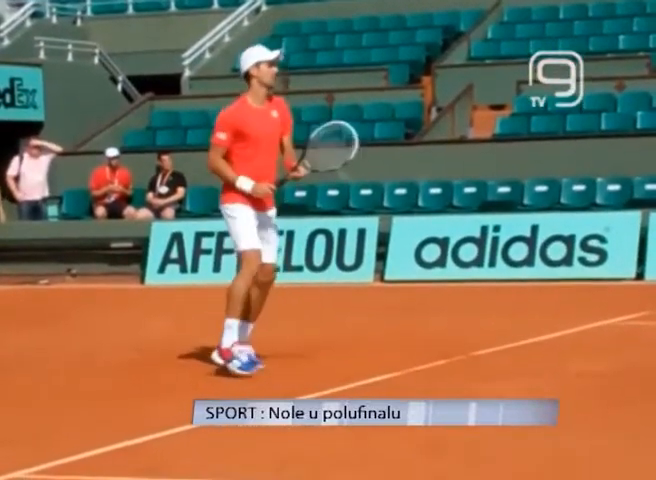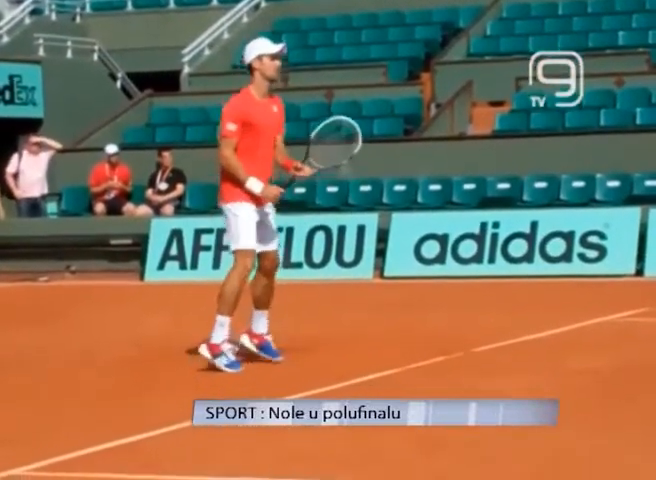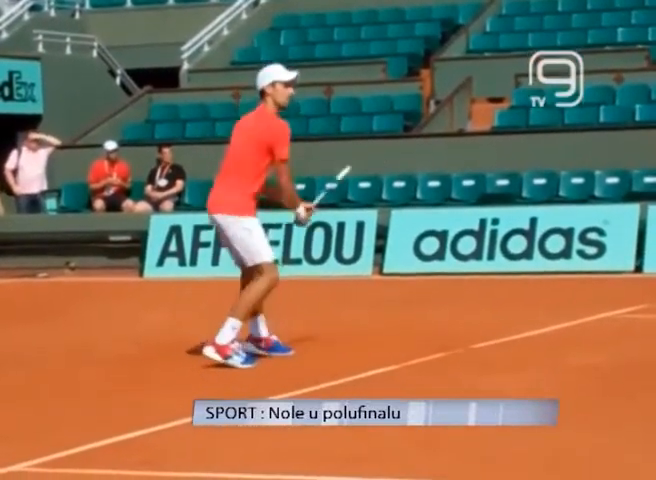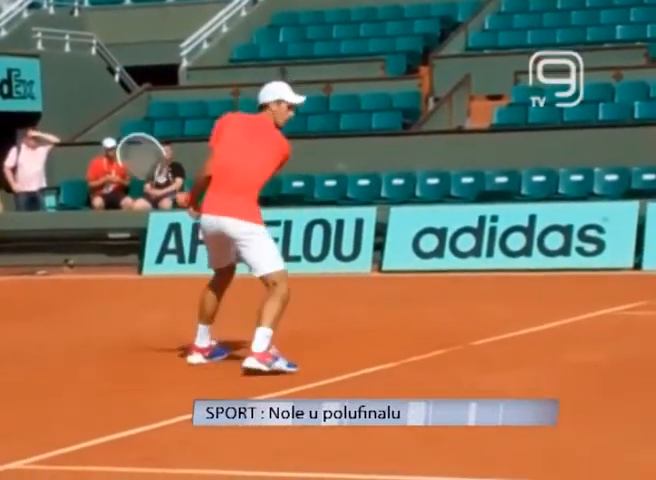
dt=0.4s
person 1, frame 1
left shoulder: (281, 108)
right shoulder: (231, 114)
left elbow: (286, 149)
right elbow: (214, 162)
left wrist: (294, 167)
right wrist: (247, 185)
left hip: (266, 205)
right hip: (238, 202)
left knee: (266, 275)
right knee: (250, 265)
left ankle: (237, 343)
right ankle: (228, 344)
person 1, frame 2
left shoulder: (277, 105)
right shoulder: (237, 105)
right elbow: (225, 156)
left wrist: (292, 165)
right wrist: (256, 186)
left hip: (261, 198)
right hip: (238, 197)
left knee: (268, 266)
right knee: (244, 264)
left ankle: (257, 333)
right ankle: (216, 341)
person 1, frame 3
left shoulder: (250, 122)
right shoulder: (278, 128)
right elbow: (284, 180)
left wrist: (293, 203)
right wrist: (298, 208)
left hip: (224, 206)
right hip: (233, 210)
left knee: (254, 272)
right knee: (268, 276)
left ankle: (259, 336)
right ankle: (222, 342)
person 1, frame 4
left shoulder: (227, 121)
right shoulder: (282, 146)
left elbow: (208, 170)
left wrist: (193, 197)
left hip: (211, 215)
right hip: (243, 219)
left knee: (222, 275)
right knee: (279, 287)
left ankle: (202, 345)
right ankle: (261, 350)
